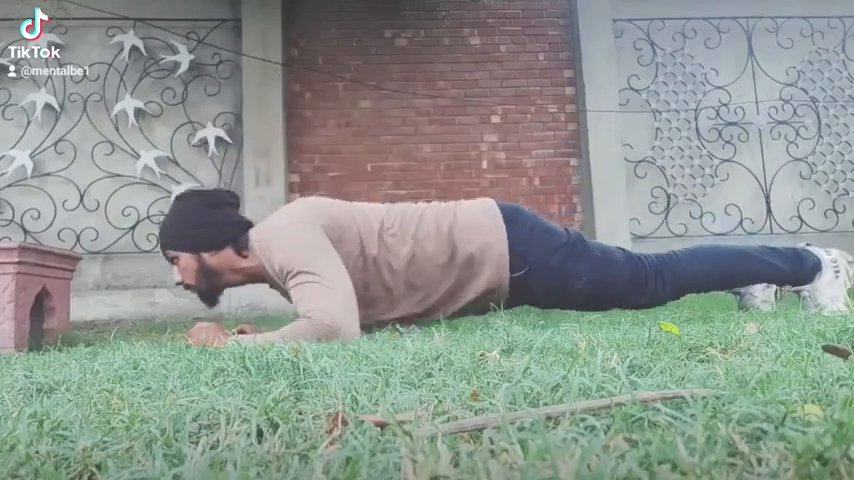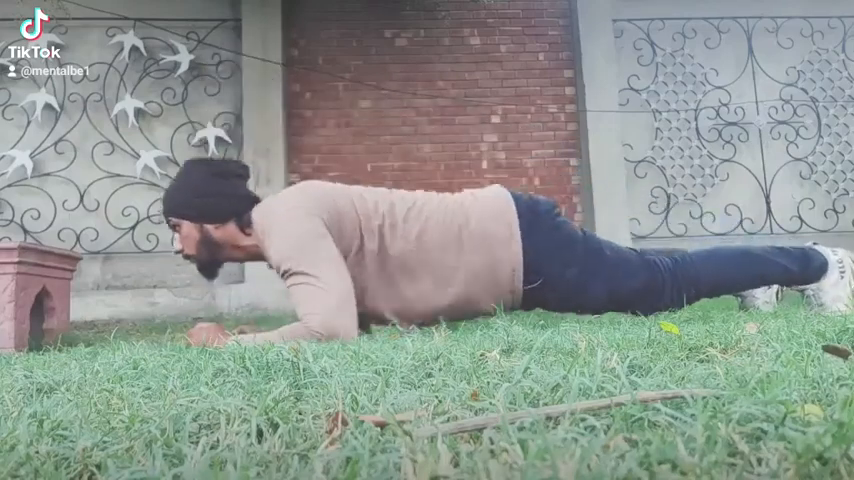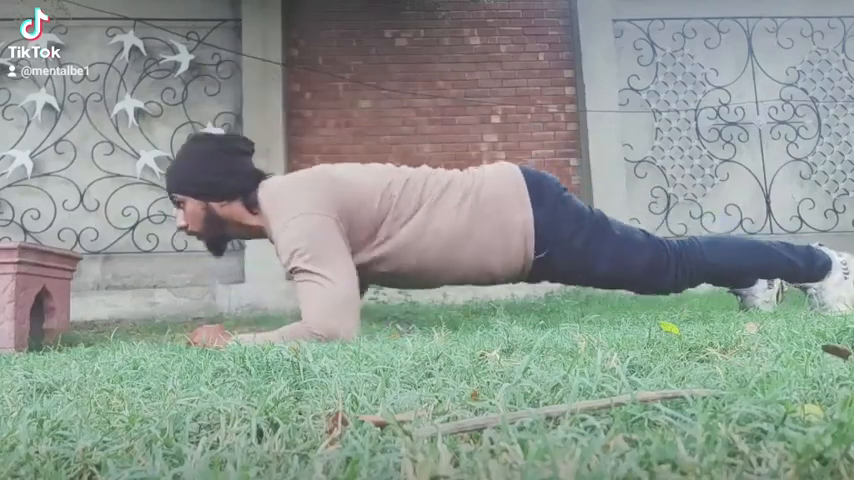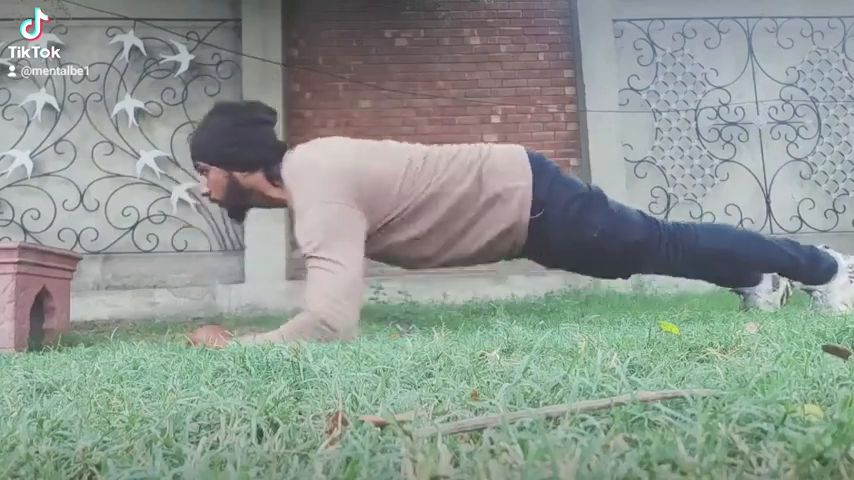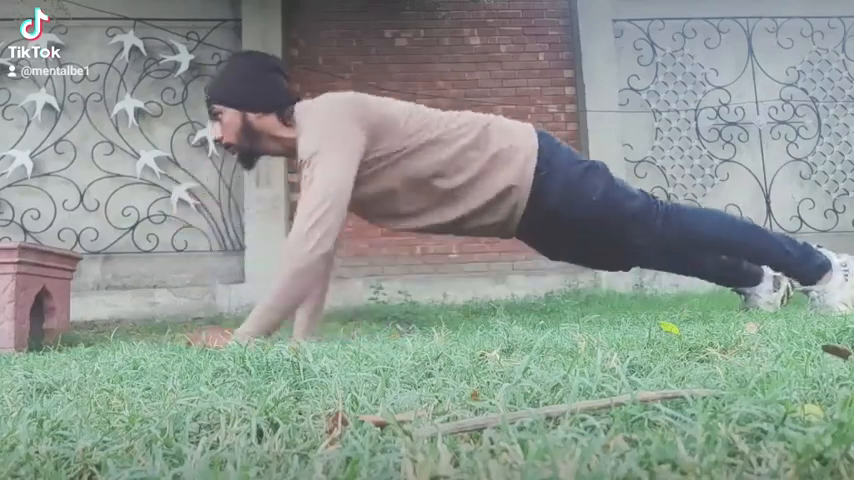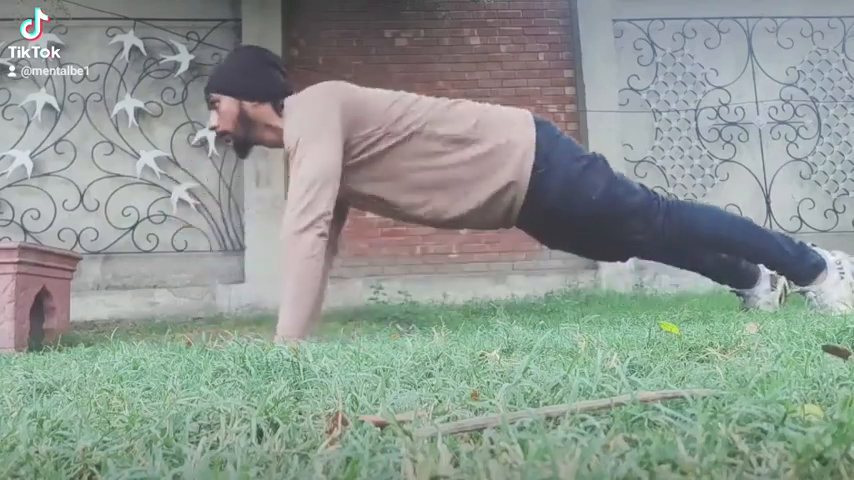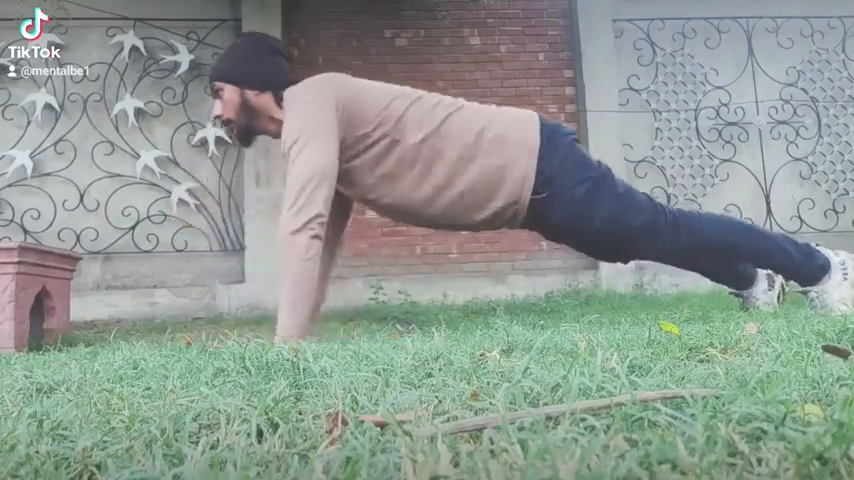
dt=0.2s
person 1, frame 1
left shoulder: (286, 237)
right shoulder: (283, 242)
left elbow: (338, 327)
right elbow: (345, 318)
left wrist: (238, 346)
right wrist: (254, 341)
left hip: (506, 251)
right hip: (495, 258)
left knee: (651, 279)
right knee: (638, 279)
right ankle: (758, 277)
person 1, frame 2
left shoulder: (285, 227)
right shoulder: (289, 212)
left elbow: (334, 328)
right elbow: (353, 307)
left wrist: (237, 343)
right wrist: (281, 333)
left hip: (522, 251)
right hip: (502, 228)
left knee: (662, 283)
right knee: (644, 279)
right ankle: (790, 268)
person 1, frame 3
left shoulder: (295, 217)
right shoulder: (291, 190)
left elbow: (333, 328)
right elbow: (347, 291)
left wrist: (236, 343)
left hip: (531, 222)
right hip: (508, 208)
left knee: (668, 262)
right knee: (650, 264)
right ankle: (752, 283)
person 1, frame 4
left shoulder: (320, 192)
right shoulder: (305, 167)
left elbow: (336, 319)
right elbow: (328, 287)
left wrist: (246, 349)
right wrist: (291, 339)
left hip: (532, 199)
right hip: (516, 214)
left knee: (666, 245)
right knee: (643, 258)
right ankle: (756, 283)
person 1, frame 5
left shoulder: (327, 119)
right shoulder: (311, 147)
left elbow: (312, 243)
right elbow: (317, 249)
left wrist: (247, 336)
right wrist: (300, 339)
left hip: (533, 171)
right hip: (520, 202)
left knee: (663, 229)
right knee: (631, 250)
right ankle: (758, 282)
person 1, frame 6
left shoulder: (312, 111)
right shoulder: (313, 147)
left elbow: (305, 230)
right elbow: (323, 241)
left wrist: (286, 345)
right wrist: (301, 334)
left hip: (530, 162)
right hip: (520, 192)
left knee: (660, 222)
right knee: (628, 240)
right ankle: (755, 281)
person 1, frame 7
left shoulder: (309, 103)
right shoulder: (317, 138)
left elbow: (304, 229)
right elbow: (327, 235)
left wrist: (289, 343)
right wrist: (298, 320)
left hip: (532, 166)
right hip: (523, 183)
left knee: (665, 230)
right knee: (644, 238)
right ankle: (755, 282)
